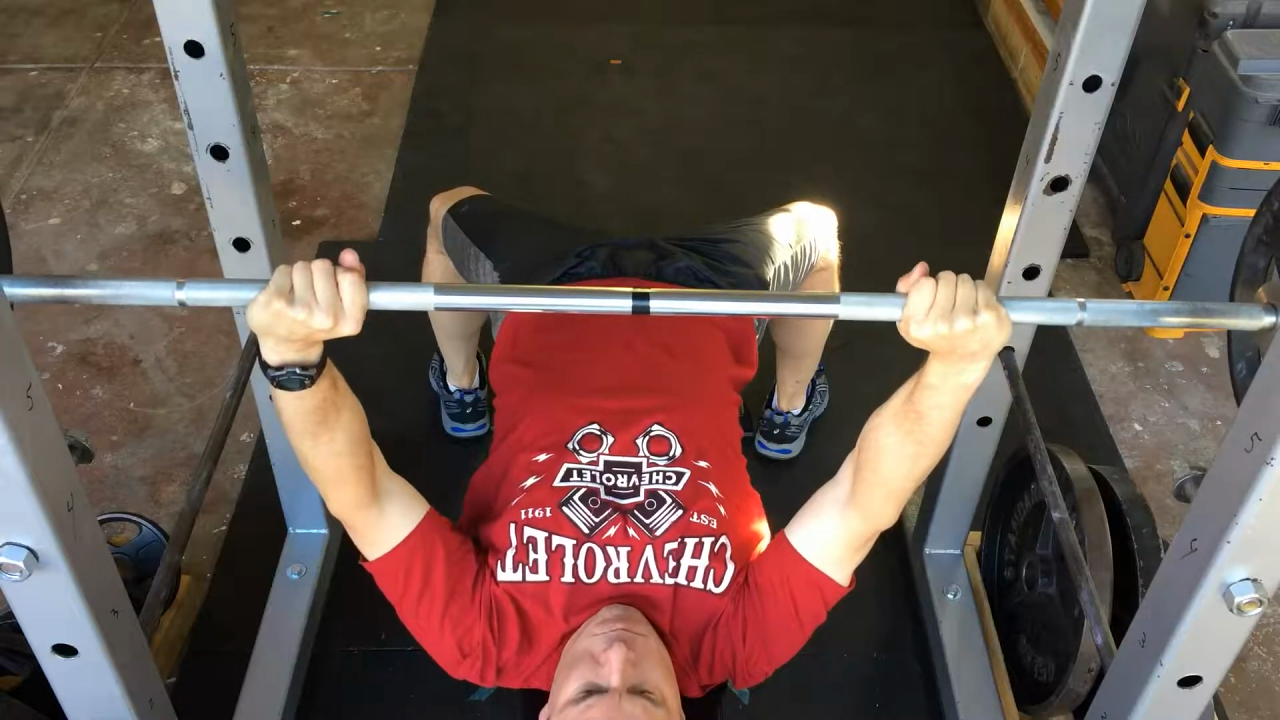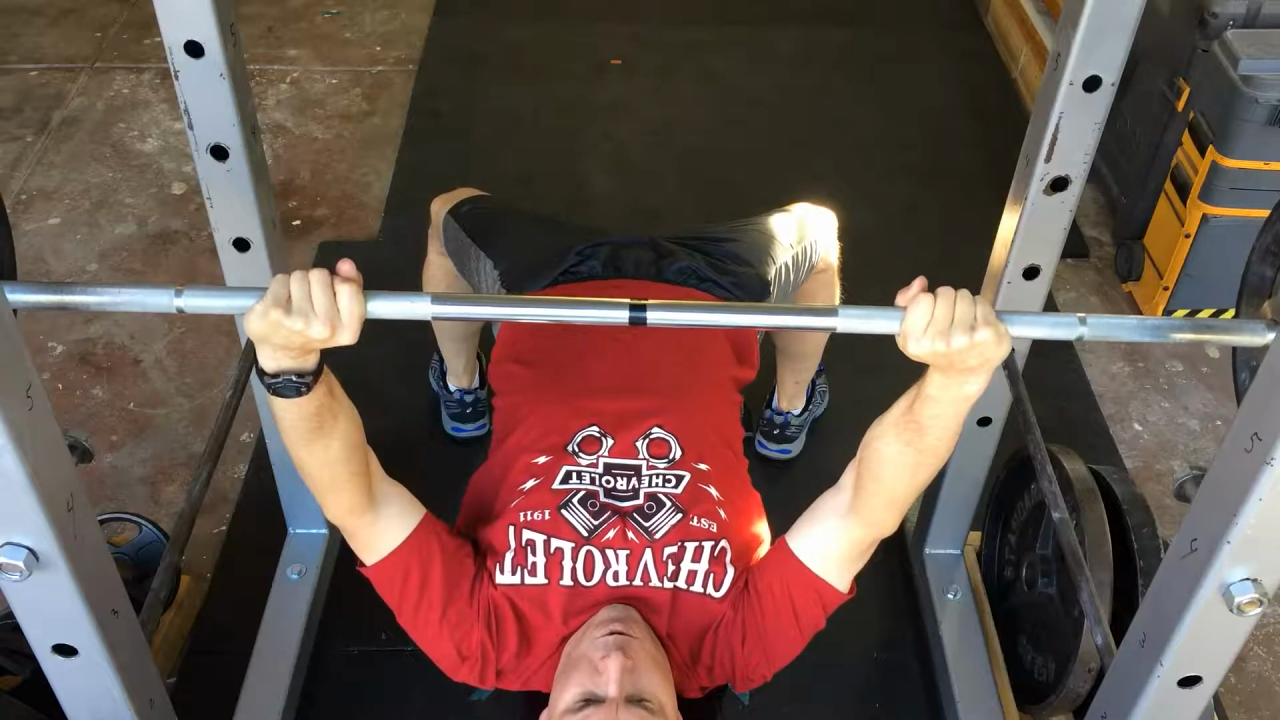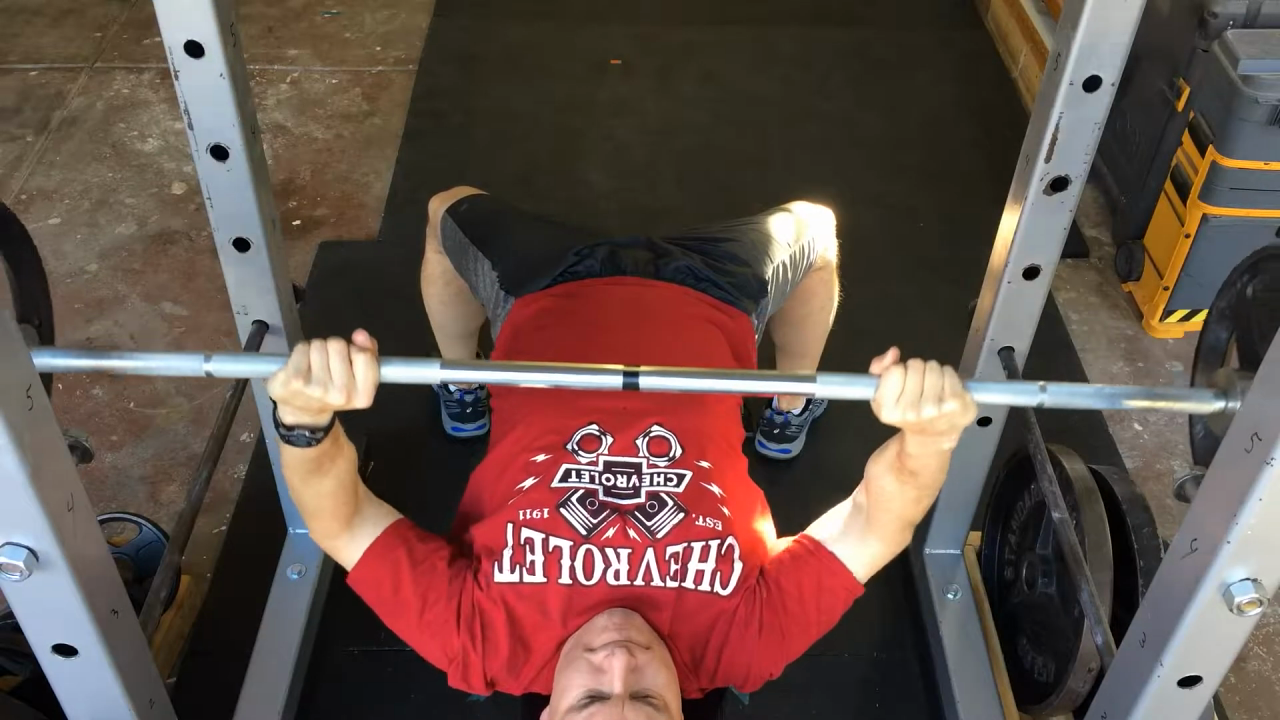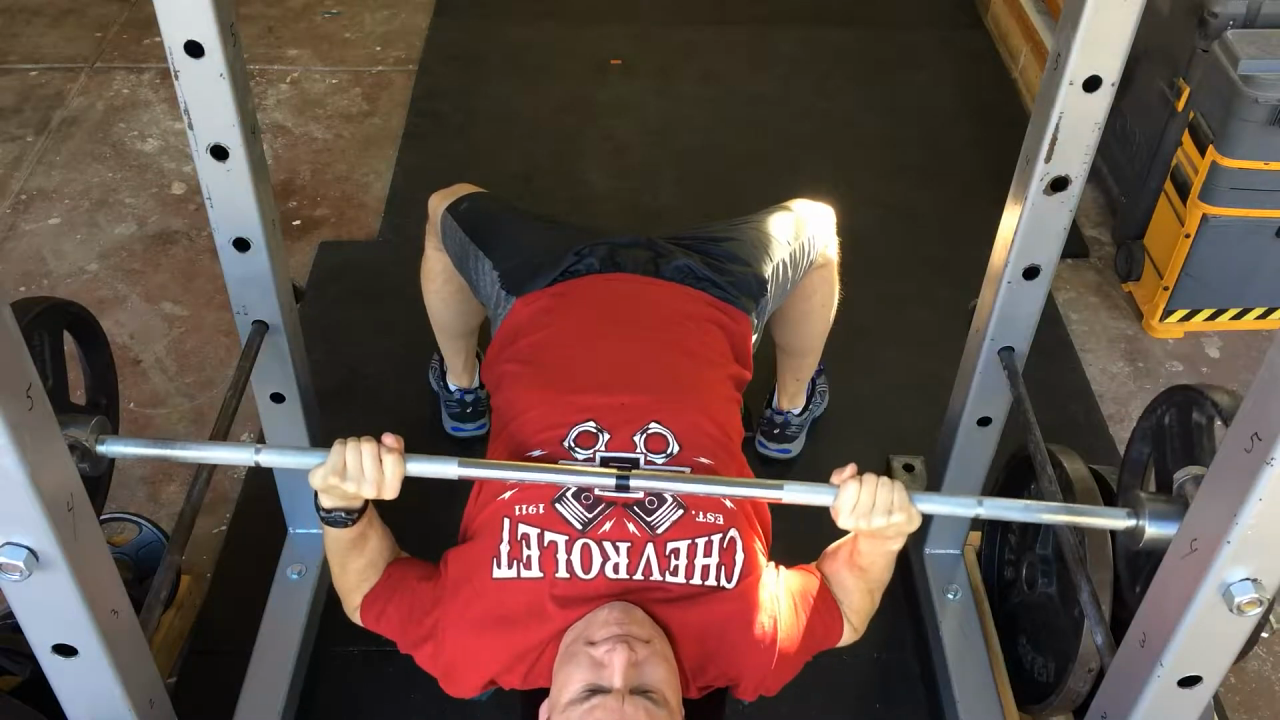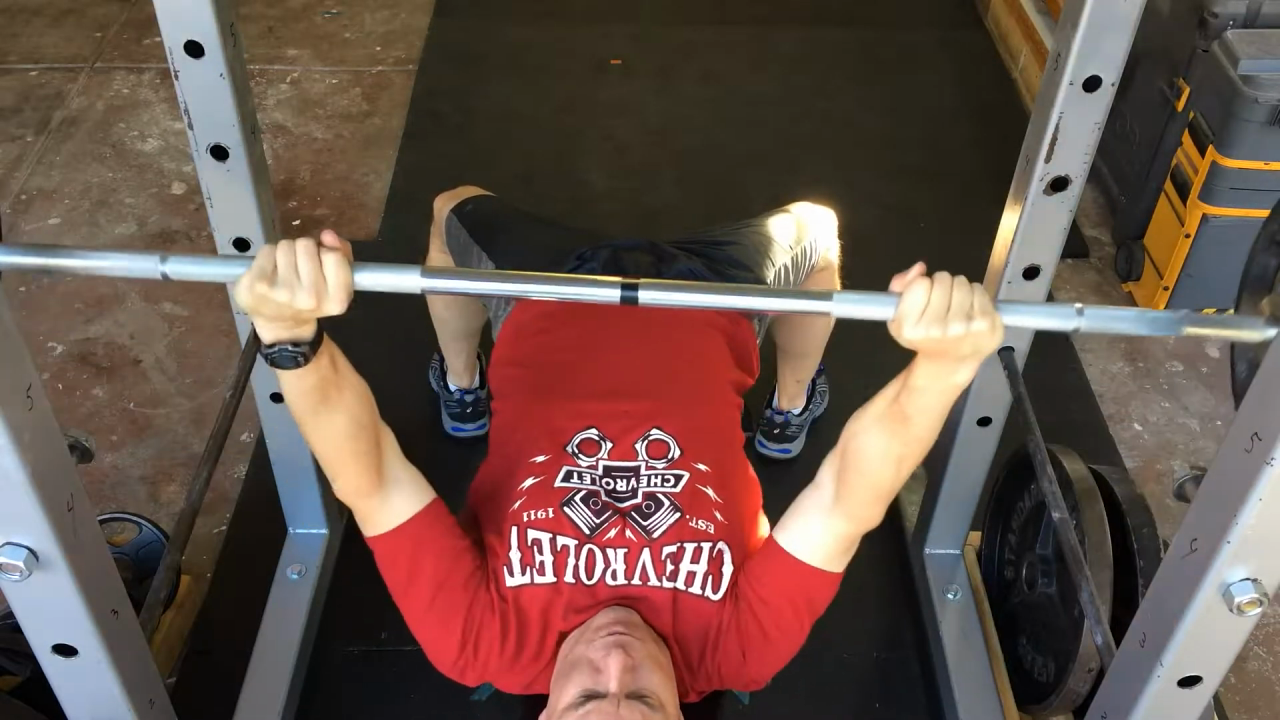
dt=1s
person 1, frame 1
left shoulder: (483, 636)
right shoulder: (737, 638)
left elbow: (360, 495)
right elbow: (865, 501)
left wrist: (292, 353)
right wrist: (957, 359)
left knee: (455, 211)
right knee: (813, 227)
left ankle: (463, 394)
person 1, frame 2
left shoulder: (485, 640)
right shoulder: (737, 642)
left elbow: (356, 500)
right elbow: (865, 509)
left wrist: (289, 361)
right wrist: (958, 373)
left knee: (455, 212)
right knee: (813, 228)
person 1, frame 3
left shoulder: (481, 641)
right shoulder: (744, 639)
left elbow: (341, 522)
right elbow: (880, 522)
left wrist: (305, 417)
right wrist: (932, 432)
left knee: (452, 209)
right knee: (811, 224)
person 1, frame 4
left shoulder: (474, 641)
right shoulder: (744, 643)
left elbow: (366, 591)
right elbow: (847, 609)
left wrist: (342, 503)
right wrist: (880, 536)
left knee: (453, 208)
right knee: (811, 223)
person 1, frame 5
left shoulder: (482, 644)
right shoulder: (738, 648)
left elbow: (372, 482)
right elbow: (850, 500)
left wrist: (290, 333)
right wrist: (945, 358)
left knee: (457, 208)
right knee: (812, 225)
